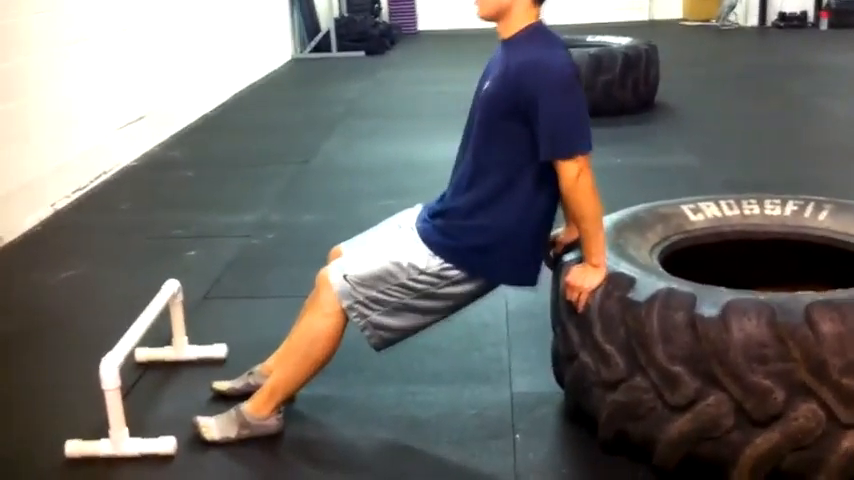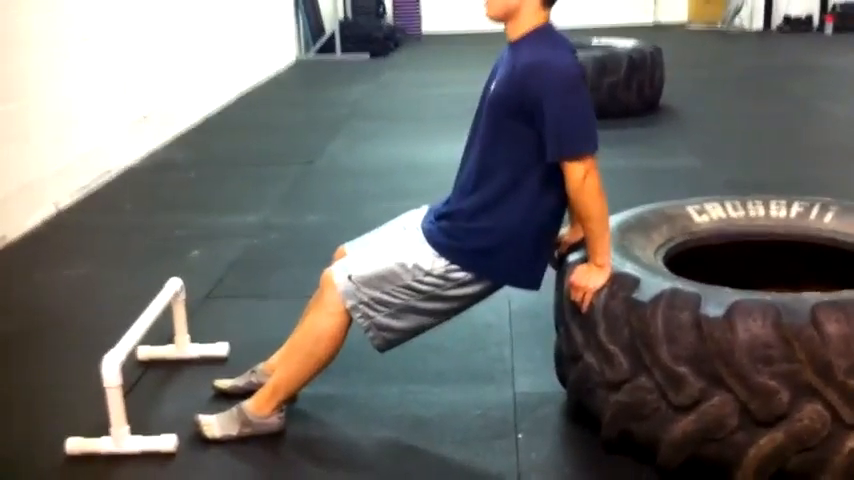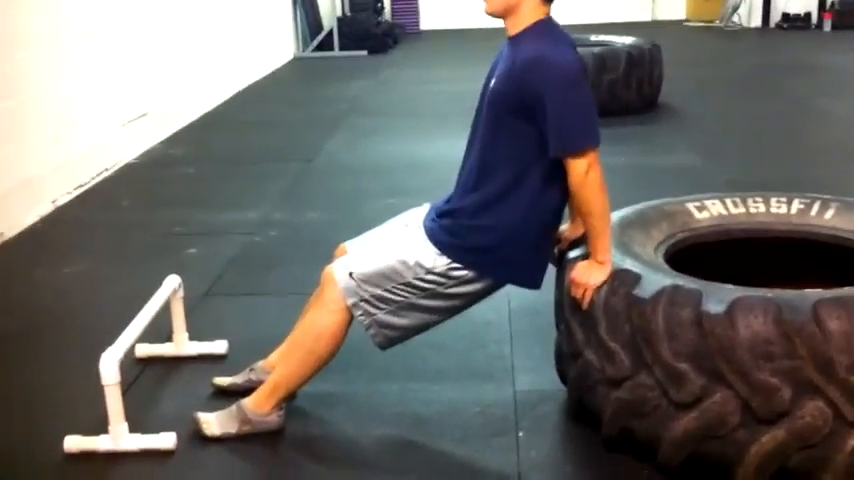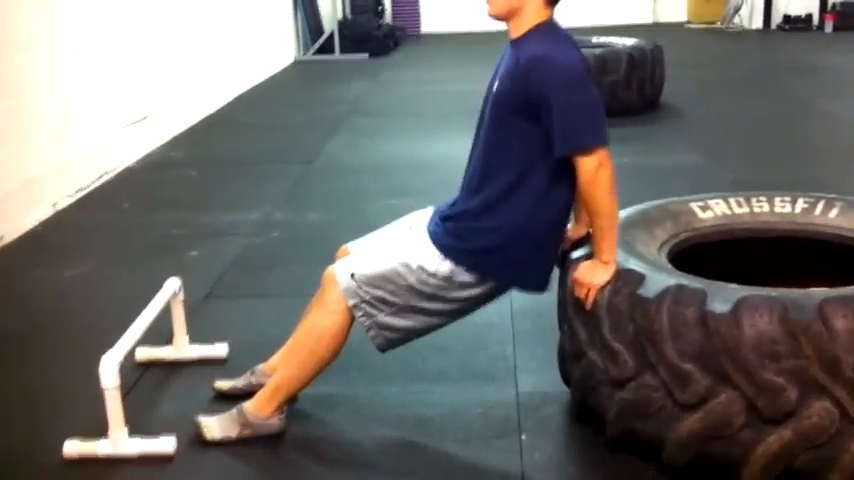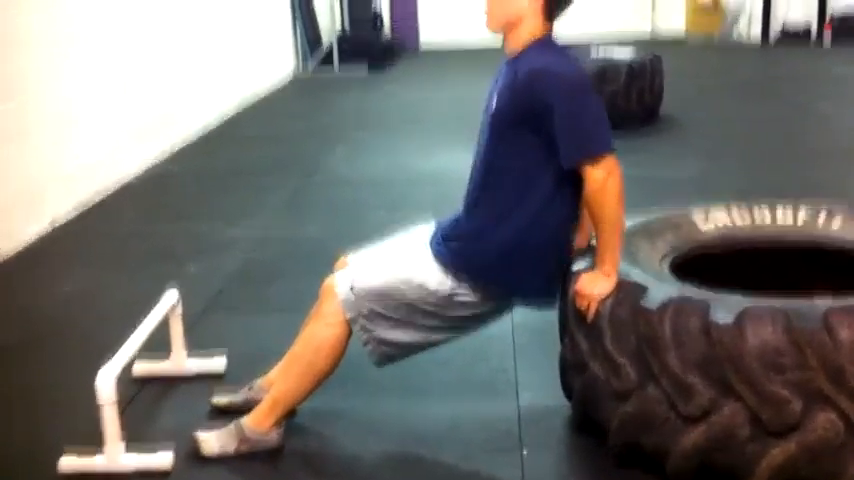
dt=0.1s
person 1, frame 1
left shoulder: (542, 64)
right shoulder: (518, 49)
left elbow: (574, 166)
right elbow: (564, 152)
left wrist: (593, 263)
right wrist: (571, 231)
left hip: (467, 248)
right hip: (448, 220)
left knee: (335, 287)
right knee: (341, 261)
left ankle: (258, 411)
right ankle: (272, 372)
person 1, frame 2
left shoulder: (548, 65)
right shoulder: (525, 51)
left elbow: (580, 168)
right elbow: (570, 152)
left wrist: (598, 263)
right wrist: (575, 231)
left hip: (473, 250)
right hip: (453, 222)
left knee: (339, 287)
right knee: (346, 261)
left ankle: (260, 409)
right ankle: (274, 371)
person 1, frame 3
left shoulder: (548, 61)
right shoulder: (526, 47)
left elbow: (585, 163)
right elbow: (570, 151)
left wrist: (600, 260)
right wrist: (574, 226)
left hip: (474, 248)
right hip: (456, 219)
left knee: (339, 283)
right knee: (346, 258)
left ankle: (260, 407)
right ankle: (274, 368)
person 1, frame 4
left shoulder: (552, 62)
right shoulder: (528, 49)
left elbow: (593, 162)
right elbow: (577, 150)
left wrist: (604, 259)
right wrist: (578, 226)
left hip: (479, 250)
right hip: (460, 222)
left knee: (341, 284)
right knee: (348, 258)
left ankle: (261, 410)
right ankle: (275, 371)
person 1, frame 5
left shoulder: (549, 75)
right shoulder: (526, 64)
left elbow: (603, 171)
right elbow: (579, 166)
left wrist: (605, 271)
right wrist: (573, 241)
left hip: (482, 268)
right hip: (464, 241)
left knee: (339, 296)
right knee: (347, 271)
left ankle: (259, 426)
right ankle: (273, 386)
